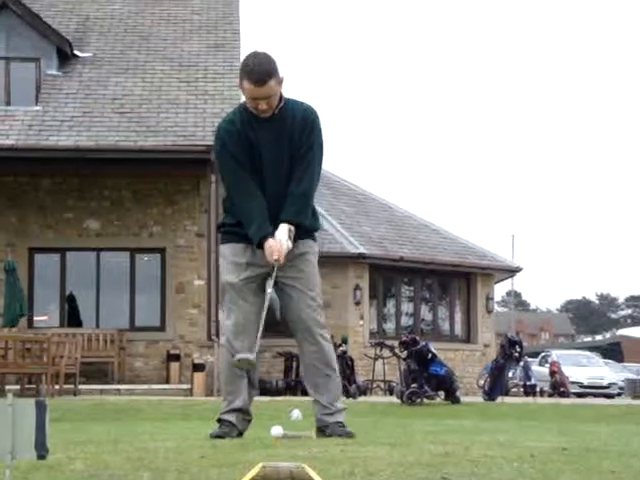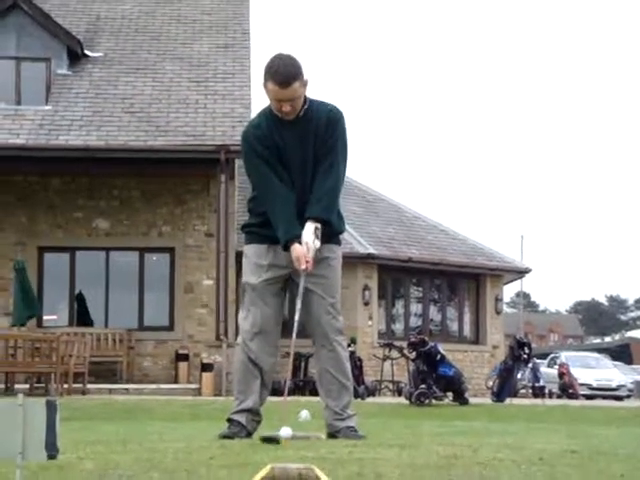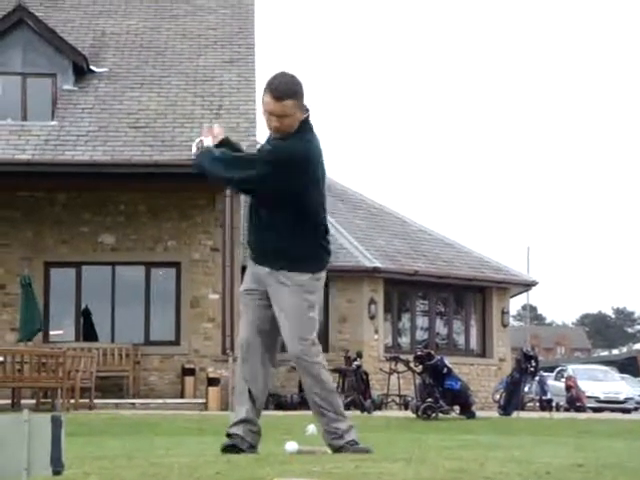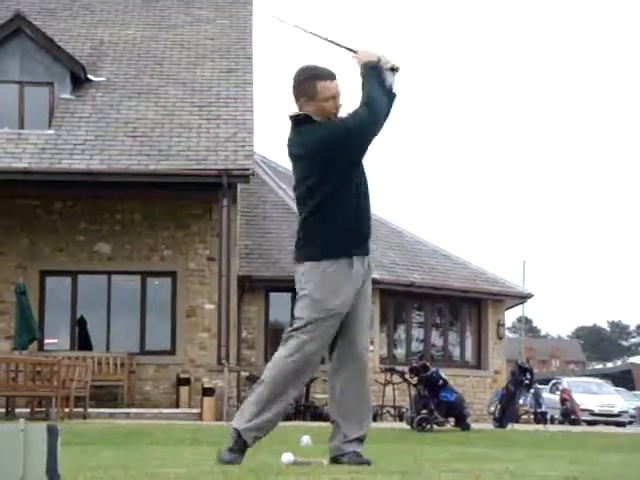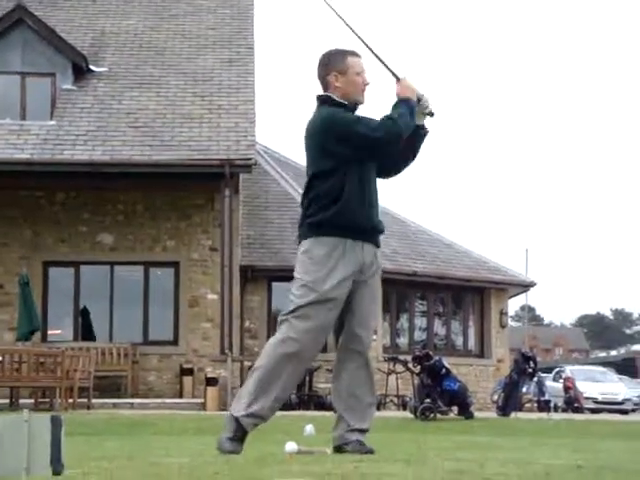
dt=1s
person 1, frame 1
left shoulder: (305, 118)
right shoulder: (229, 130)
left elbow: (305, 180)
right elbow: (242, 190)
left wrist: (286, 229)
right wrist: (265, 238)
left hip: (296, 238)
right hip: (243, 240)
left knee: (312, 327)
right knee: (237, 332)
left ankle: (330, 416)
right ankle: (234, 415)
person 1, frame 2
left shoulder: (330, 119)
right shoulder: (256, 133)
left elbow: (330, 179)
right elbow: (272, 191)
left wrist: (313, 227)
right wrist: (292, 240)
left hip: (321, 240)
right hip: (267, 241)
left knee: (329, 332)
right knee: (255, 331)
left ankle: (341, 419)
right ankle: (244, 416)
person 1, frame 3
left shoulder: (295, 152)
right shoulder: (281, 138)
left elbow: (236, 173)
right elbow: (245, 169)
left wrist: (204, 152)
right wrist: (223, 144)
left hip: (297, 269)
right hip: (262, 263)
left knee: (303, 350)
right knee: (250, 347)
left ankle: (341, 434)
right ankle: (244, 431)
person 1, frame 4
left shoulder: (327, 130)
right shoulder: (316, 138)
left elbow: (358, 126)
right elbow: (371, 115)
left wrist: (380, 77)
right wrist: (371, 70)
left hip: (356, 260)
right hip: (324, 263)
left knee: (354, 357)
right knee: (300, 352)
left ankle: (347, 443)
right ankle: (242, 432)
person 1, frame 5
left shoulder: (352, 125)
right shoulder: (328, 121)
left elbow: (390, 162)
right elbow: (386, 135)
left wrist: (417, 121)
right wrist: (406, 102)
left hip: (364, 247)
right hip: (328, 244)
left knee: (357, 344)
right knee: (297, 334)
left ankle: (351, 431)
right ankle: (241, 418)
